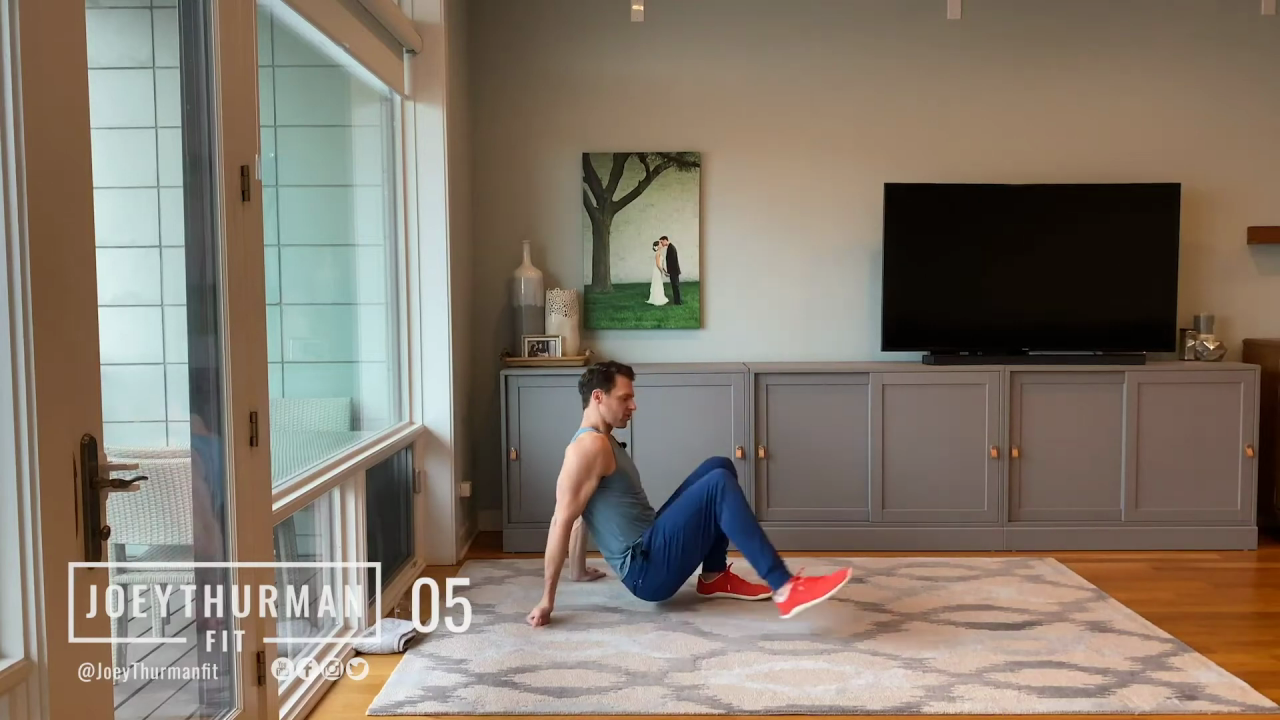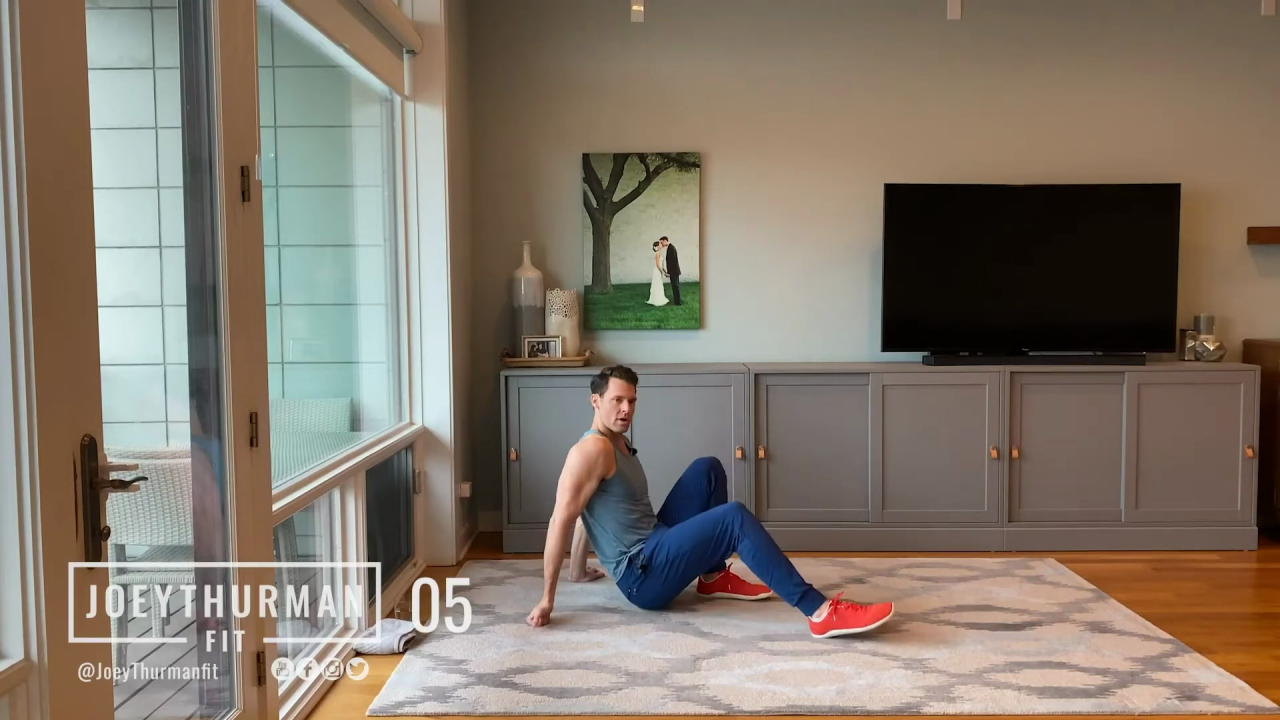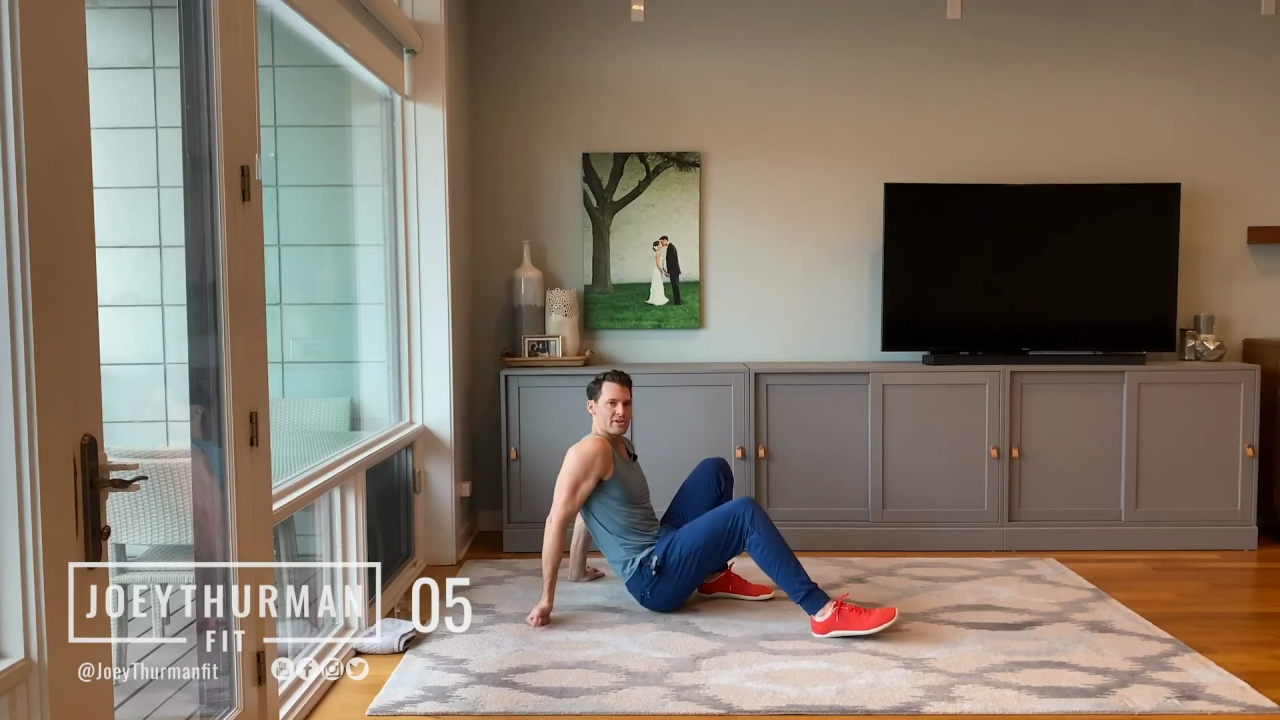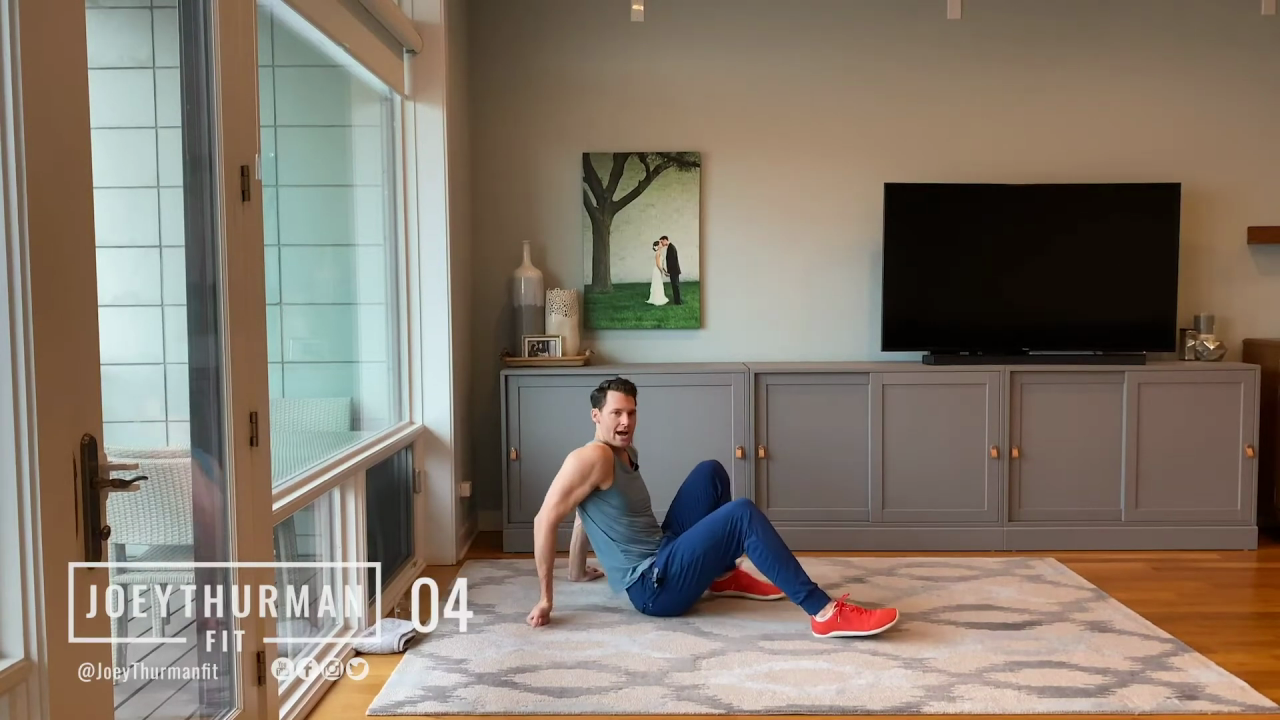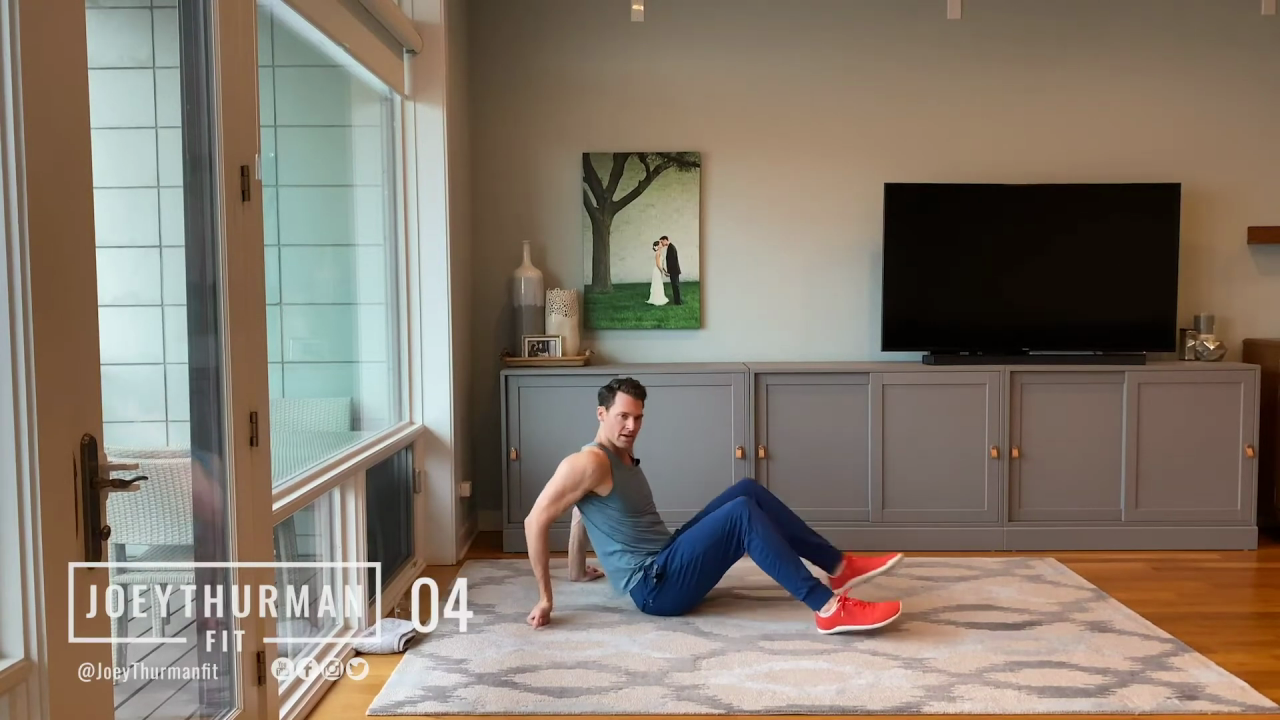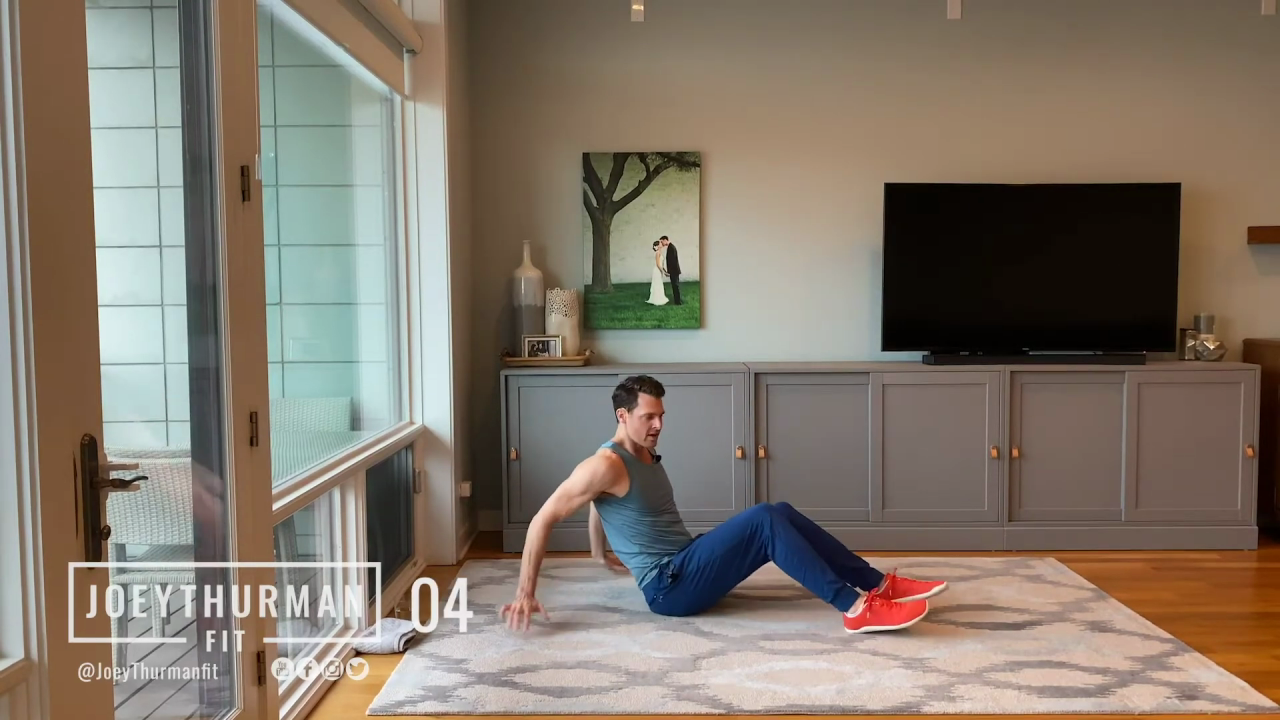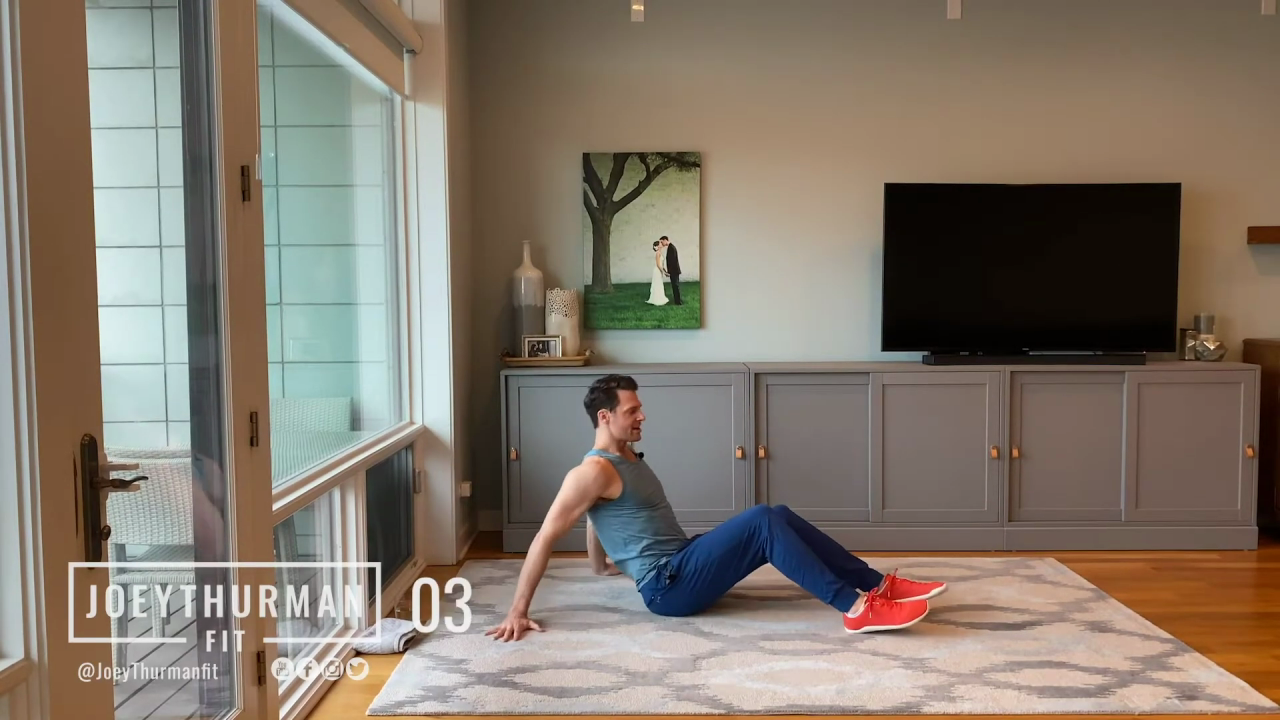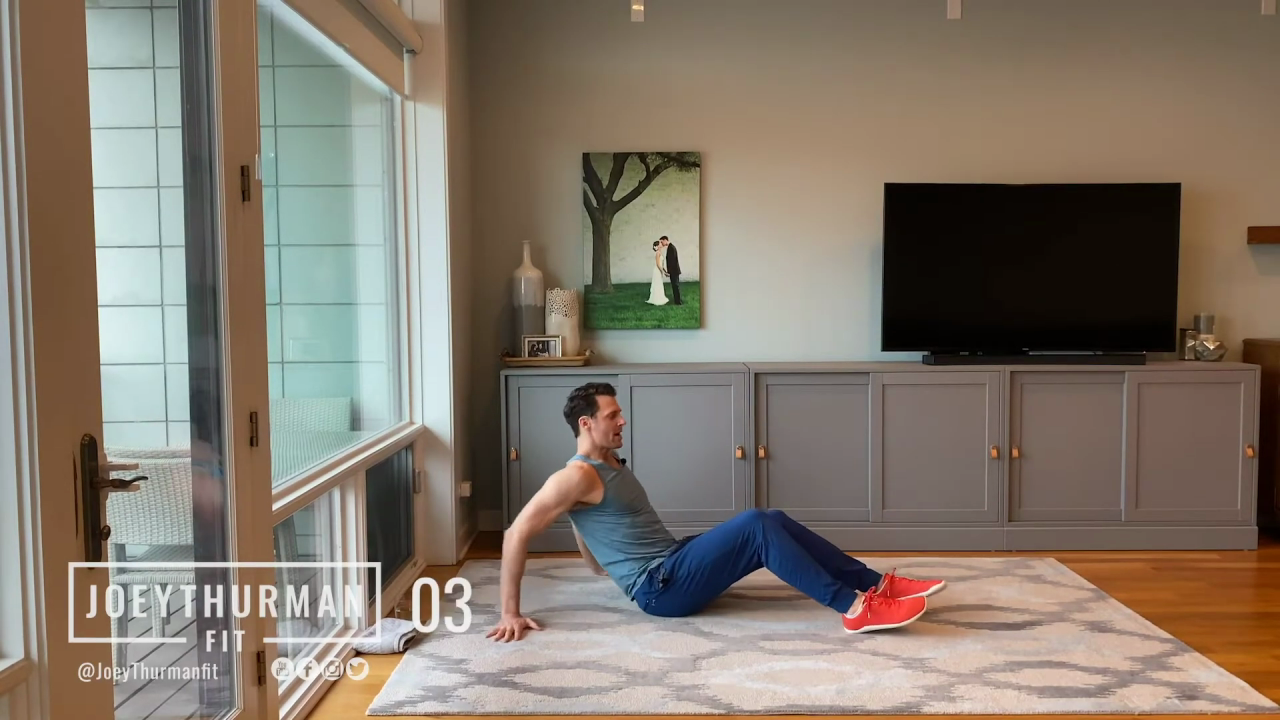
dt=0.3s
person 1, frame 1
left shoulder: (602, 440)
right shoulder: (589, 447)
left elbow: (582, 515)
right elbow: (562, 520)
left wrist: (579, 569)
right wrist: (547, 600)
left hip: (651, 545)
right hip: (646, 568)
left knee: (719, 468)
right knee: (721, 481)
left ankle: (714, 577)
right ankle: (787, 590)
person 1, frame 2
left shoulder: (618, 443)
right shoulder: (591, 450)
left elbow: (585, 516)
right elbow: (560, 520)
left wrist: (579, 570)
right wrist: (547, 600)
left hip: (656, 545)
right hip: (642, 577)
left knee: (709, 468)
right knee: (735, 518)
left ankle: (714, 577)
right ankle: (821, 613)
person 1, frame 3
left shoulder: (622, 446)
right shoulder: (591, 451)
left elbow: (587, 512)
right elbow: (557, 519)
left wrist: (578, 570)
right wrist: (547, 598)
left hip: (663, 546)
right hip: (653, 578)
left knee: (715, 469)
right knee: (745, 512)
left ankle: (715, 578)
right ankle: (824, 612)
person 1, frame 4
left shoulder: (625, 453)
right shoulder: (591, 457)
left elbow: (586, 515)
right elbow: (545, 520)
left wrist: (577, 570)
right wrist: (546, 599)
left hip: (664, 553)
right hip: (653, 588)
left knee: (710, 472)
right knee: (743, 514)
left ankle: (723, 575)
right ankle: (824, 613)
person 1, frame 5
left shoulder: (623, 453)
right shoulder: (589, 463)
left elbow: (582, 512)
right elbow: (536, 521)
left wrist: (578, 568)
right wrist: (545, 596)
left hip: (669, 558)
right hip: (656, 587)
left knee: (749, 491)
right knee: (743, 511)
left ankle: (841, 567)
right ankle: (830, 607)
person 1, frame 6
left shoulder: (645, 454)
right shoulder: (606, 465)
right elbow: (543, 519)
left wrist: (603, 555)
right wrist: (525, 592)
left hip: (686, 560)
right hip: (669, 587)
left knee: (782, 513)
right knee: (764, 519)
left ankle: (881, 585)
right ankle: (856, 608)
person 1, frame 7
left shoulder: (627, 457)
right shoulder: (593, 472)
right elbow: (546, 537)
left wrist: (601, 565)
right wrist: (518, 611)
left hip: (682, 561)
right hip: (668, 587)
left knee: (780, 516)
right knee: (762, 520)
left ankle: (878, 585)
right ankle: (856, 608)
person 1, frame 8
left shoulder: (610, 464)
right shoulder: (575, 477)
right elbow: (516, 534)
left wrist: (599, 566)
right wrist: (511, 612)
left hip: (675, 560)
right hip: (661, 589)
left knee: (775, 522)
right knee: (756, 524)
left ankle: (877, 584)
right ankle: (854, 608)
